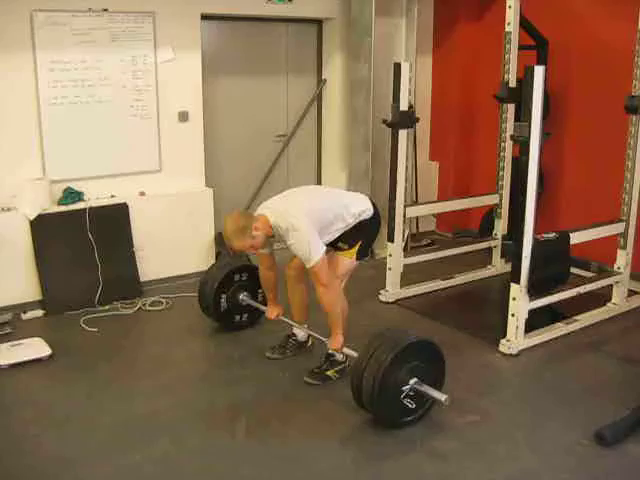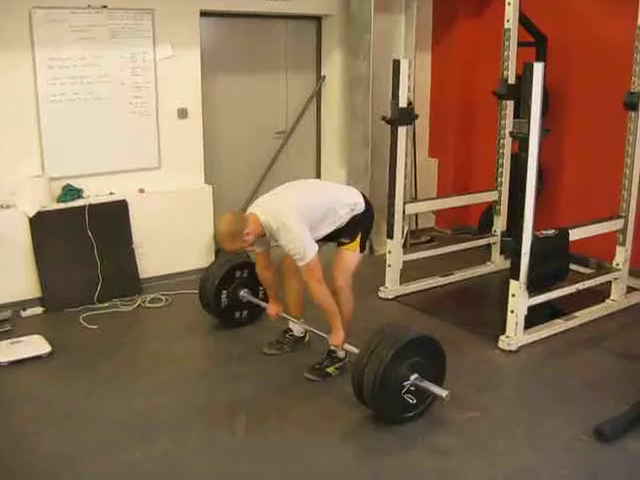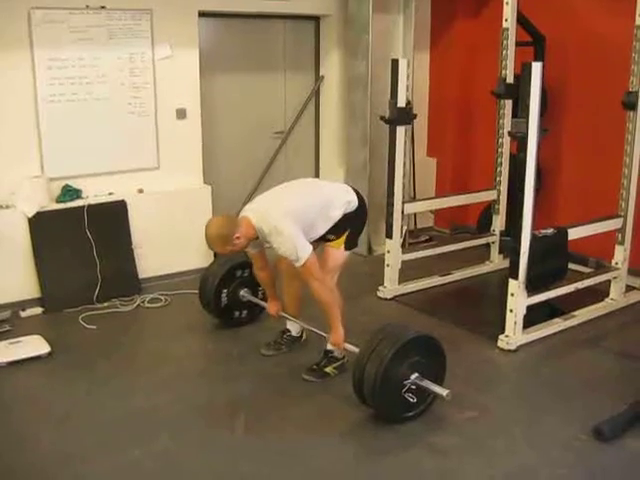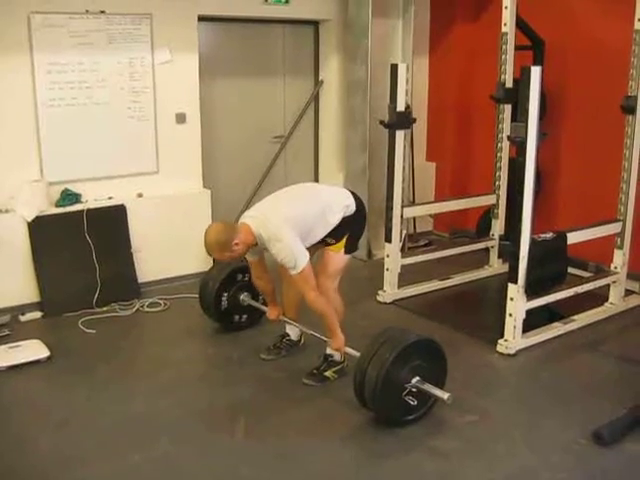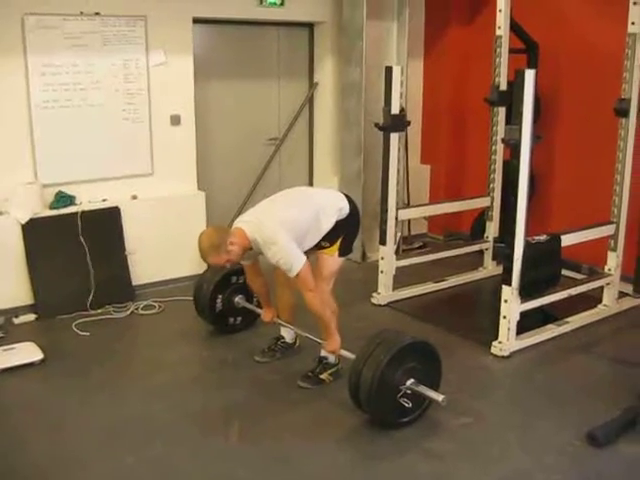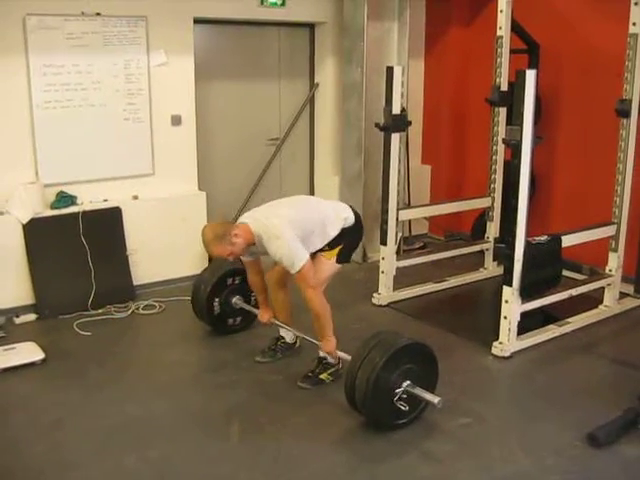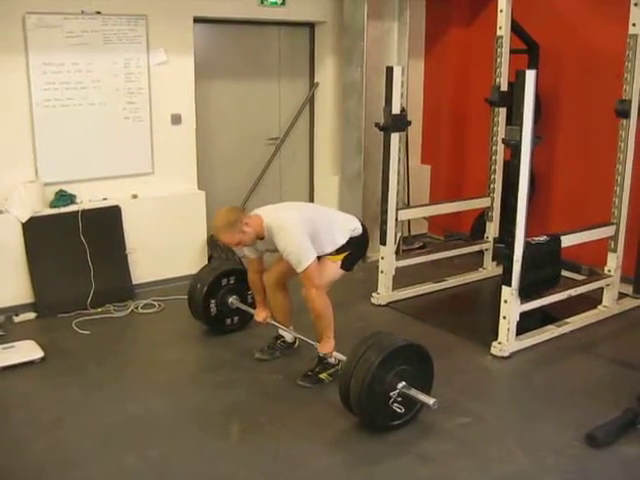
dt=0.3s
person 1, frame 1
left shoulder: (296, 230)
right shoulder: (259, 221)
left elbow: (324, 285)
right elbow: (267, 268)
left wrist: (337, 334)
right wrist: (272, 303)
left hip: (362, 218)
right hip: (336, 214)
left knee: (332, 283)
right knee: (293, 270)
left ankle: (337, 357)
right ankle: (299, 337)
person 1, frame 2
left shoulder: (288, 229)
right shoulder: (251, 221)
left elbow: (316, 282)
right elbow: (264, 266)
left wrist: (337, 330)
right wrist: (274, 301)
left hip: (354, 211)
right hip: (328, 209)
left knee: (340, 281)
right knee: (289, 266)
left ankle: (338, 354)
right ankle: (296, 332)
person 1, frame 3
left shoulder: (280, 232)
right shoulder: (245, 223)
left elbow: (316, 281)
right elbow: (261, 267)
left wrist: (337, 328)
right wrist: (272, 299)
left hip: (348, 208)
right hip: (322, 205)
left knee: (325, 278)
right knee: (286, 265)
left ankle: (335, 353)
right ankle: (293, 332)
person 1, frame 4
left shoulder: (279, 239)
right shoulder: (245, 230)
left elbow: (311, 291)
right elbow: (259, 275)
left wrist: (336, 334)
right wrist: (273, 305)
left hip: (347, 211)
right hip: (321, 208)
left knee: (324, 282)
right knee: (288, 271)
left ankle: (335, 358)
right ankle: (292, 336)
person 1, frame 5
left shoulder: (274, 242)
right shoulder: (238, 234)
left elbow: (310, 292)
right elbow: (254, 276)
left wrist: (333, 336)
right wrist: (267, 307)
left hip: (341, 215)
right hip: (314, 211)
left knee: (319, 286)
right knee: (282, 275)
left ankle: (330, 360)
right ankle: (287, 339)
person 1, frame 6
left shoulder: (277, 238)
right shoulder: (243, 231)
left elbow: (311, 288)
right elbow: (255, 274)
left wrist: (328, 338)
right wrist: (264, 306)
left hip: (344, 225)
right hip: (317, 222)
left knee: (312, 287)
right knee: (274, 278)
left ankle: (329, 360)
right ankle: (287, 339)
person 1, frame 7
left shoulder: (287, 234)
right shoulder: (249, 229)
left elbow: (314, 288)
right elbow: (255, 272)
left wrist: (328, 339)
right wrist: (261, 306)
left hip: (350, 237)
right hip: (321, 235)
left knee: (311, 291)
right knee: (271, 279)
left ankle: (329, 360)
right ankle: (287, 338)
